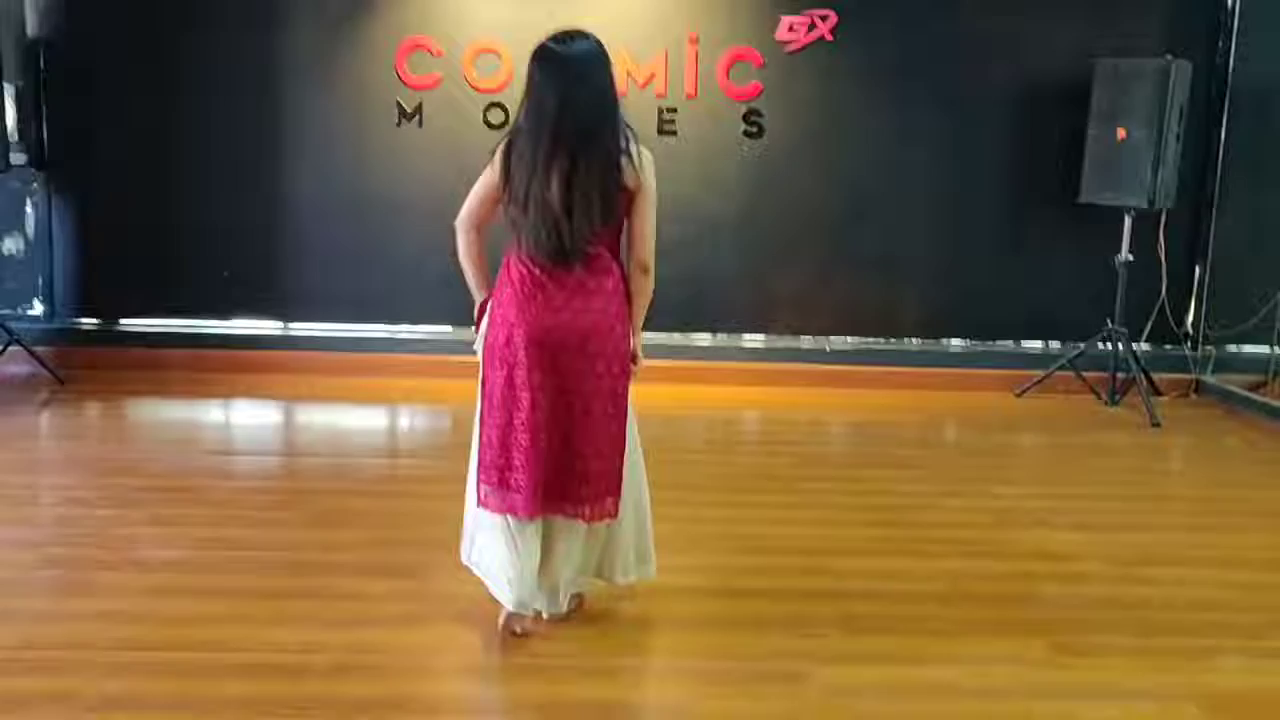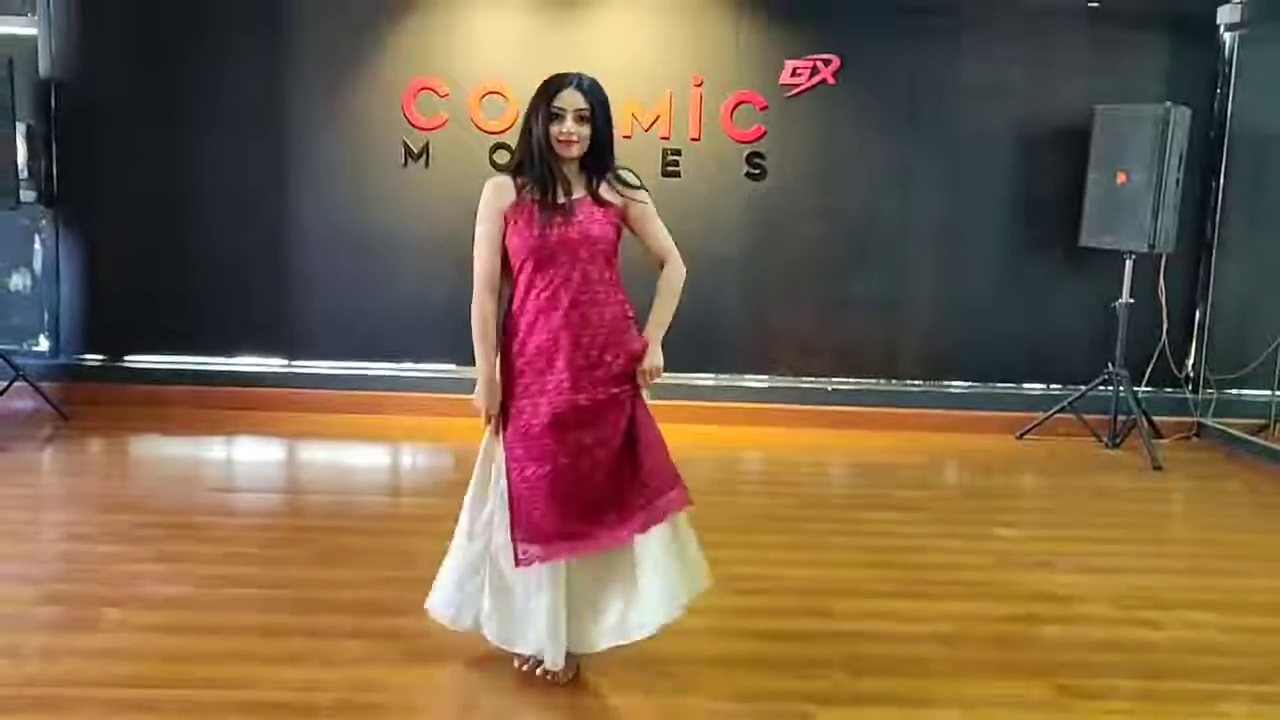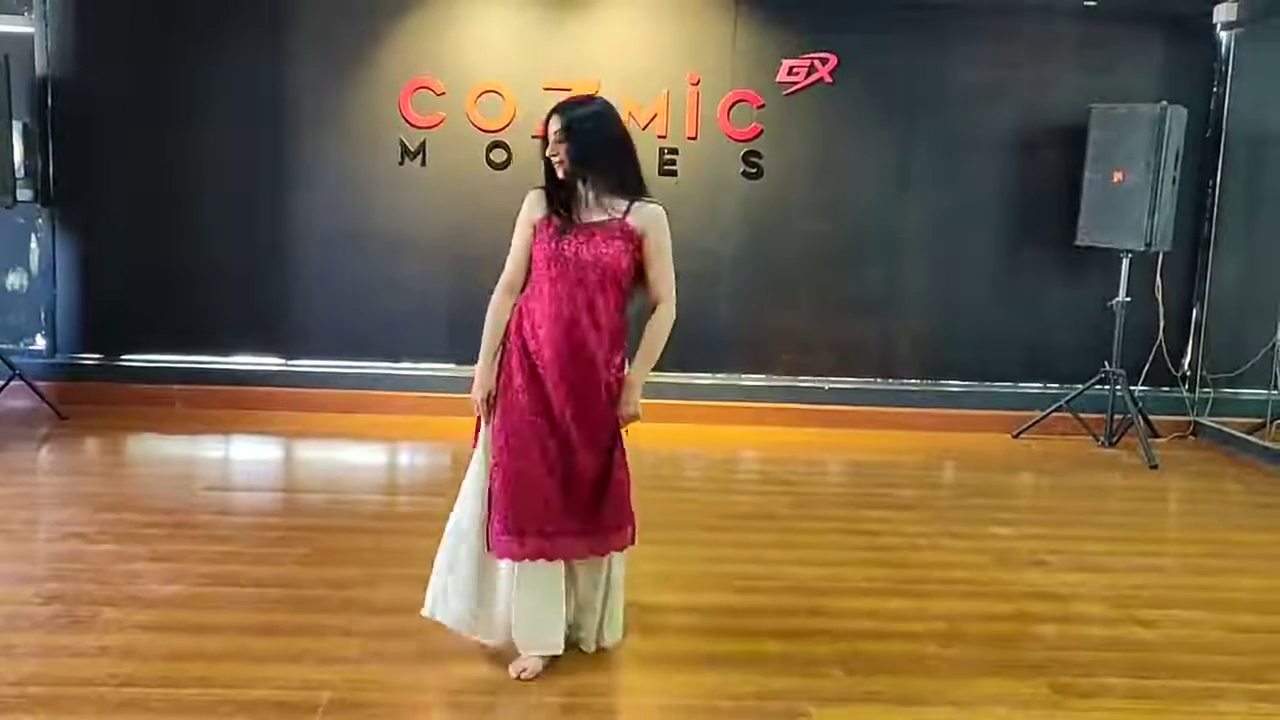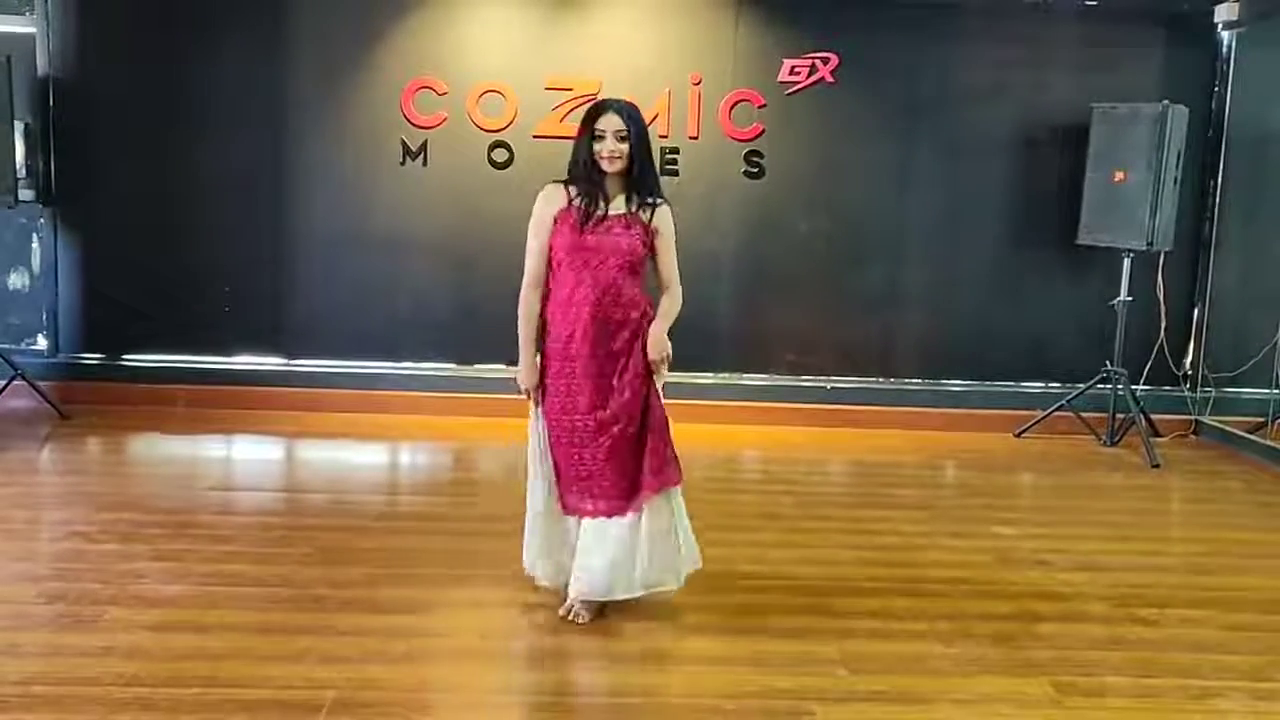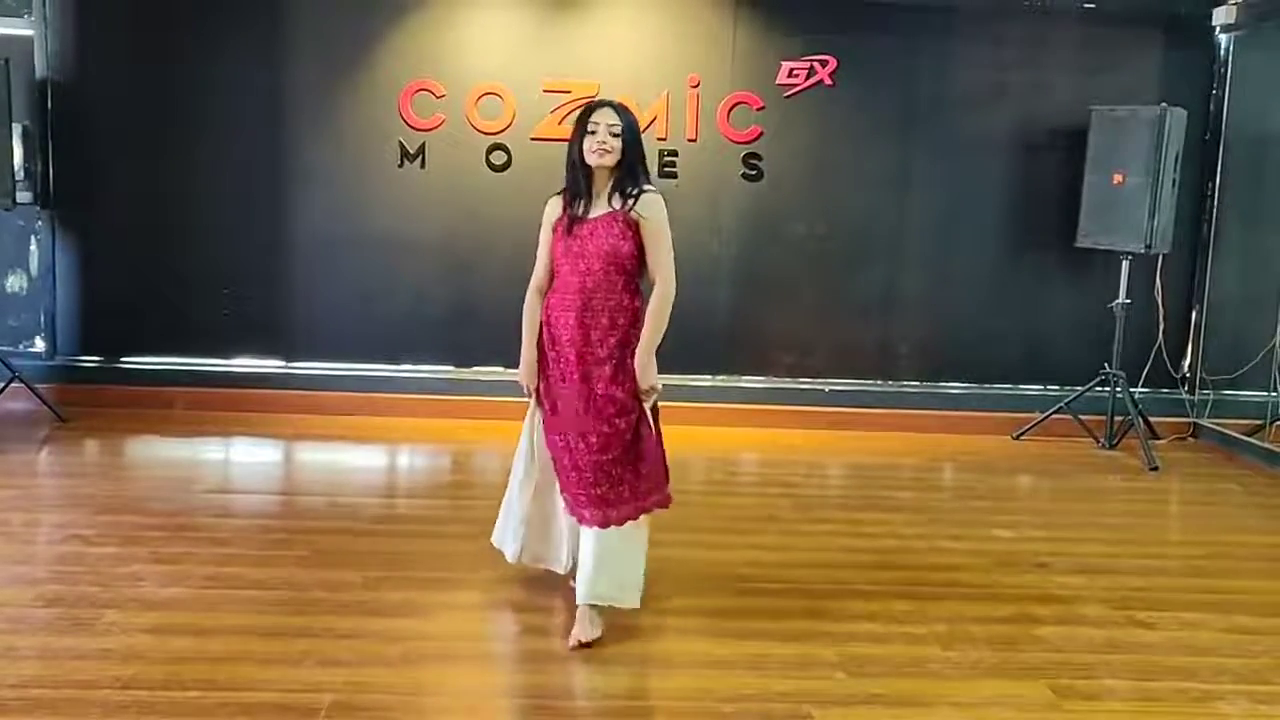
dt=1s
person 1, frame 1
left shoulder: (517, 147)
right shoulder: (632, 156)
left elbow: (466, 227)
right elbow: (641, 261)
left wrist: (484, 301)
right wrist: (633, 330)
left hip: (522, 317)
right hip: (597, 323)
left knee: (519, 453)
right knee: (588, 455)
left ankle: (521, 596)
right ankle: (564, 588)
person 1, frame 2
left shoulder: (618, 189)
right shoulder: (504, 192)
left elbow: (673, 264)
right elbow: (486, 290)
left wrist: (654, 341)
right wrist: (487, 375)
left hip: (607, 369)
right hip: (532, 371)
left knee: (600, 496)
right knee: (533, 500)
left ankle: (571, 635)
right ankle: (534, 631)
person 1, frame 3
left shoulder: (644, 217)
right shoulder: (540, 204)
left elbow: (664, 306)
right elbow: (508, 288)
left wrist: (634, 384)
right wrist: (485, 367)
left hip: (595, 380)
right hip: (527, 372)
left knee: (590, 503)
right knee: (524, 501)
left ankle: (586, 619)
right ankle: (535, 634)
person 1, frame 4
left shoulder: (653, 212)
right shoulder: (554, 200)
left elbow: (672, 288)
right elbow: (533, 282)
left wrist: (658, 331)
right wrist: (527, 355)
left hip: (626, 355)
right hip: (564, 353)
left knee: (617, 465)
right knee: (567, 462)
left ankle: (595, 582)
right ankle: (568, 566)
person 1, frame 5
left shoulder: (644, 203)
right shoulder: (558, 207)
left elbow: (665, 285)
right elbow: (539, 286)
left wrist: (646, 356)
right wrist: (528, 356)
left hip: (616, 356)
right hip: (560, 357)
left knee: (607, 474)
right knee: (573, 467)
left ankle: (591, 599)
right ankle: (588, 561)
